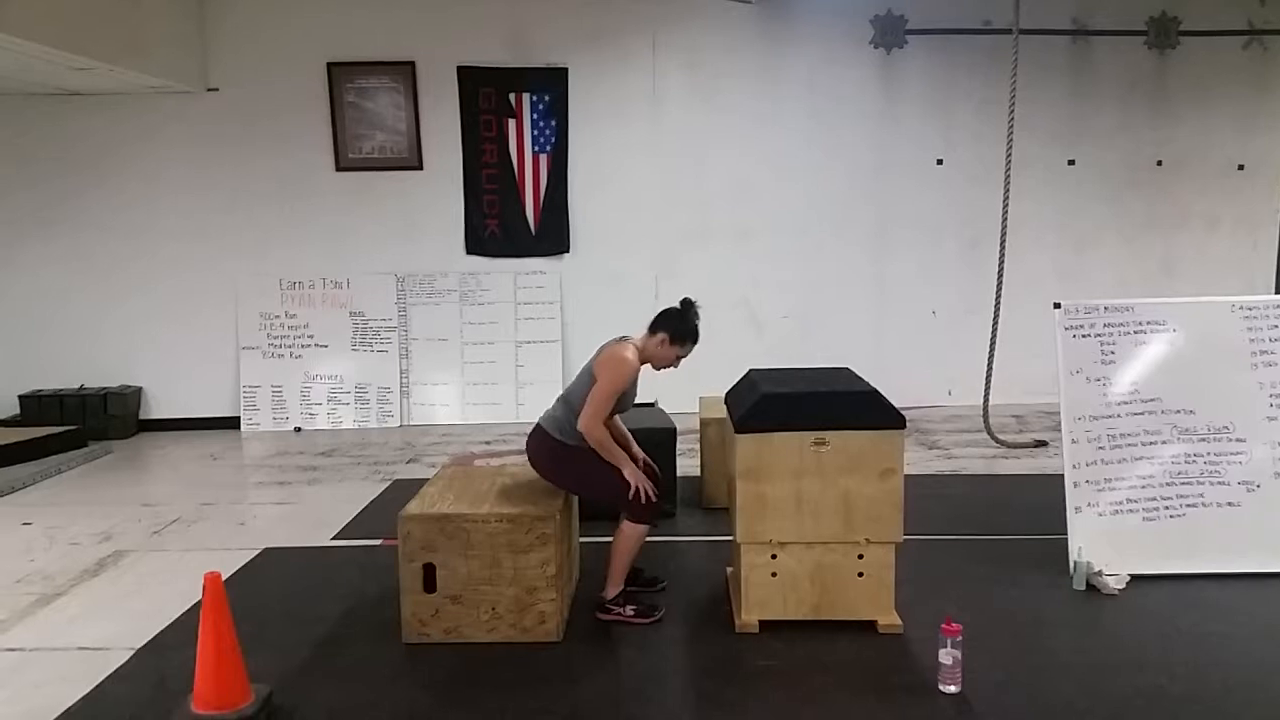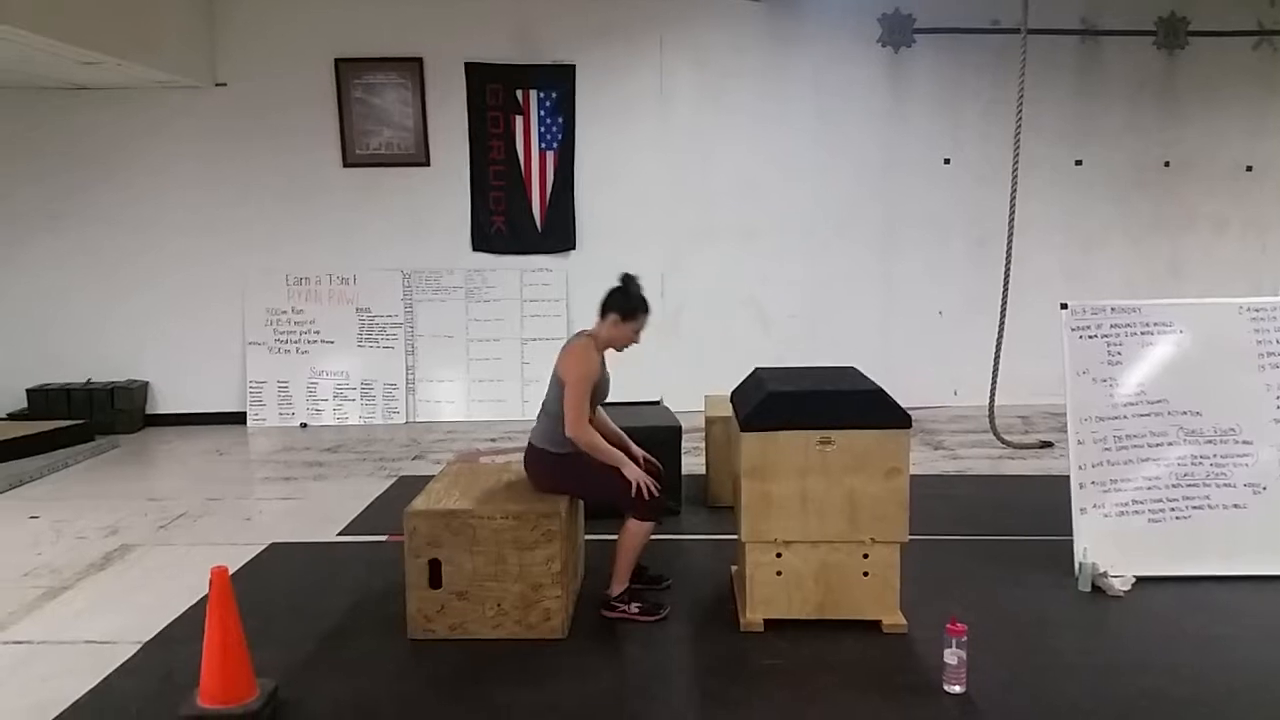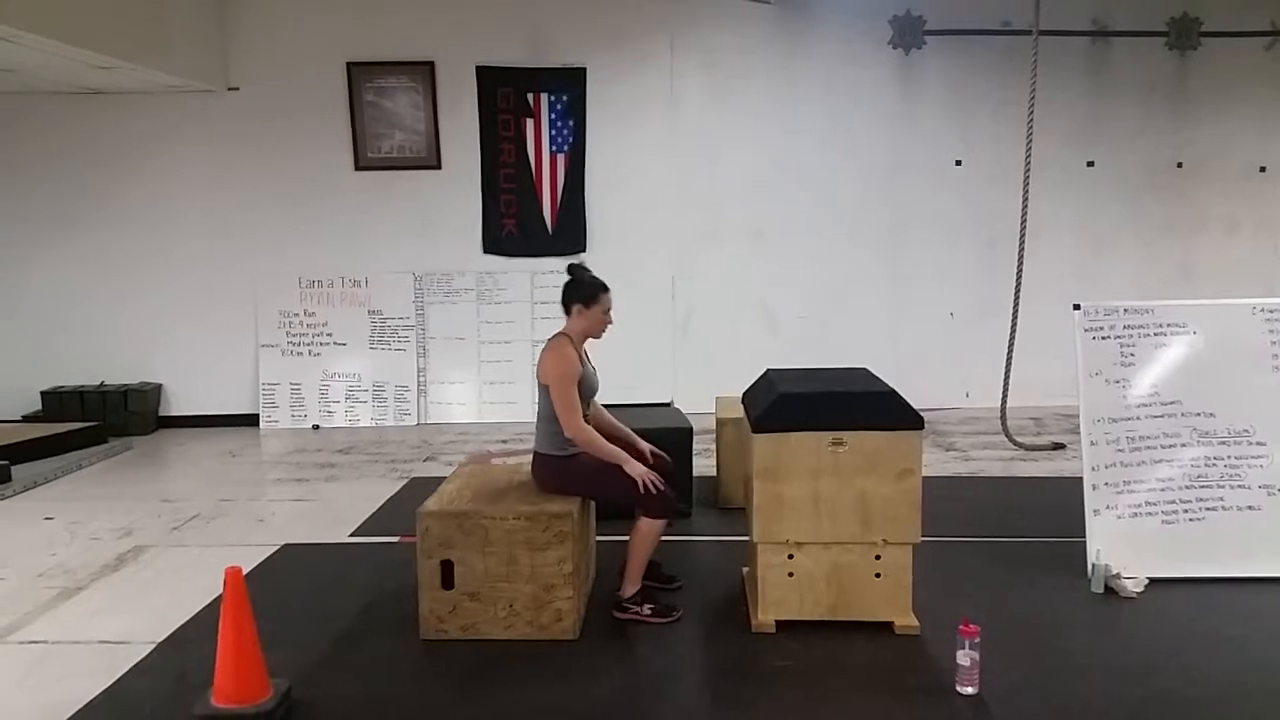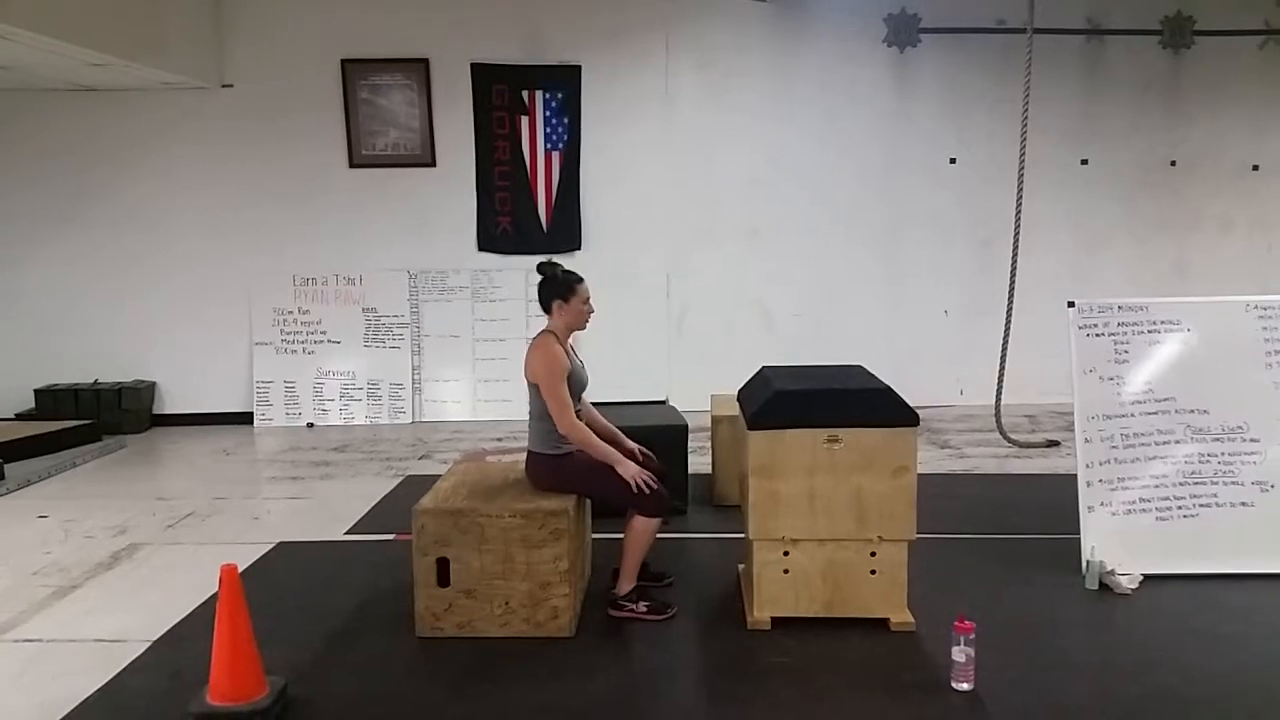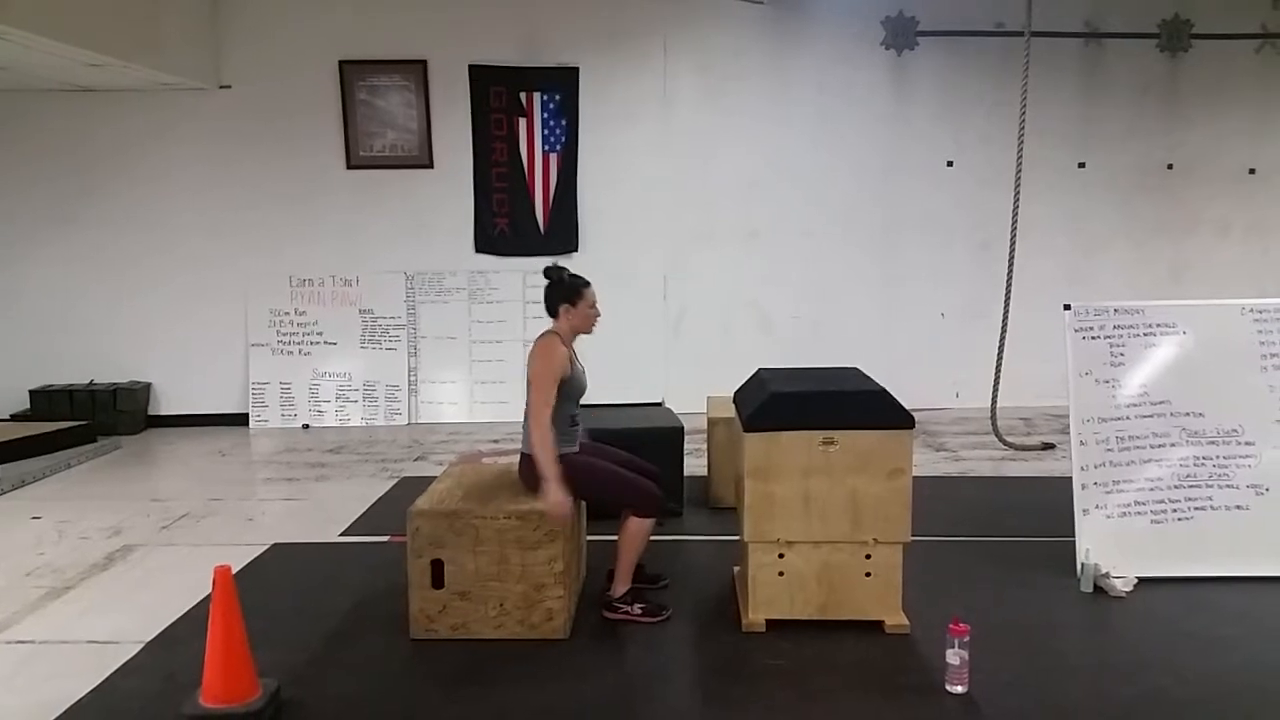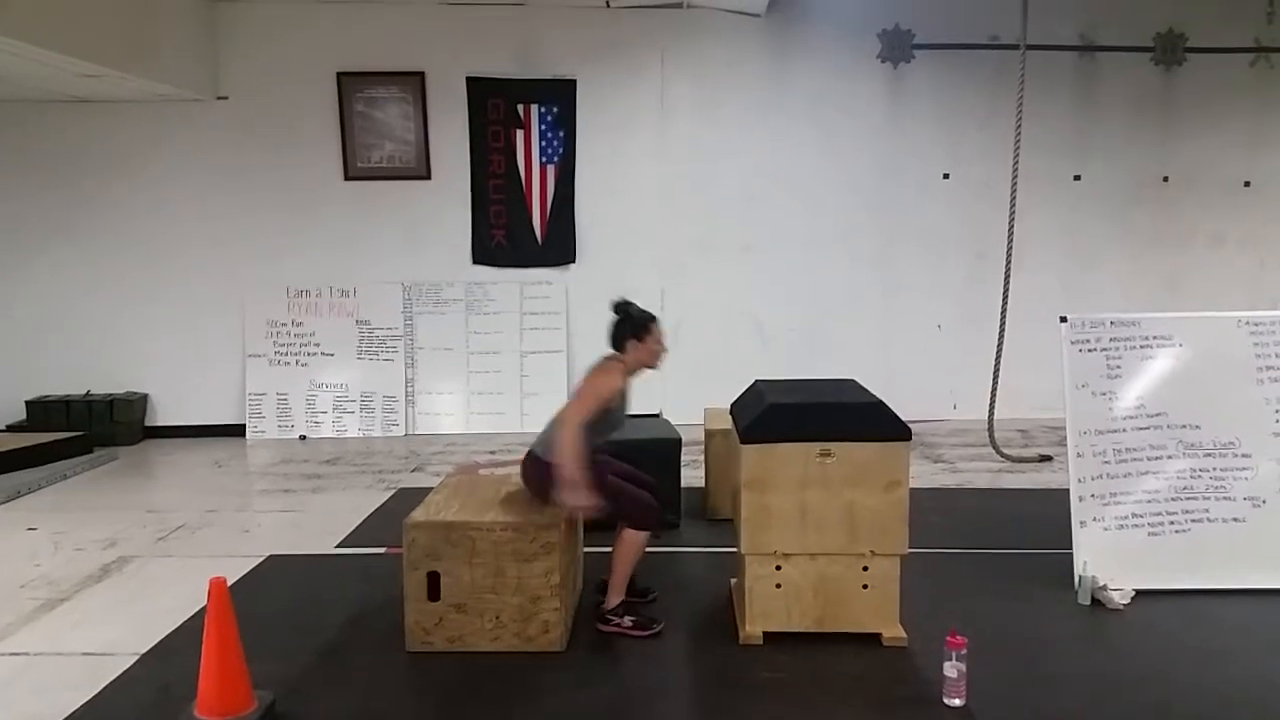
dt=0.3s
person 1, frame 1
left shoulder: (627, 349)
right shoulder: (625, 362)
right elbow: (589, 425)
left wrist: (633, 451)
right wrist: (625, 465)
left hip: (563, 441)
right hip: (553, 448)
left knee: (647, 479)
right knee: (642, 501)
left ankle: (623, 570)
right ankle: (612, 599)
person 1, frame 2
left shoulder: (591, 346)
right shoulder: (585, 355)
right elbow: (577, 429)
left wrist: (629, 447)
right wrist: (623, 463)
left hip: (562, 451)
right hip: (551, 460)
left knee: (651, 474)
right knee: (647, 499)
left ankle: (628, 567)
right ankle: (617, 597)
person 1, frame 3
left shoulder: (574, 346)
right shoulder: (561, 354)
left elbow: (590, 408)
right elbow: (574, 429)
left wrist: (635, 441)
right wrist: (626, 461)
left hip: (571, 454)
right hip: (558, 463)
left knee: (660, 469)
right knee: (659, 499)
left ankle: (641, 564)
right ankle: (629, 598)
person 1, frame 4
left shoulder: (561, 343)
right shoulder: (547, 351)
right elbow: (568, 423)
left wrist: (623, 442)
right wrist: (618, 461)
left hip: (568, 450)
right hip: (552, 461)
left knee: (653, 474)
right knee: (653, 497)
left ankle: (631, 564)
right ankle: (624, 595)
person 1, frame 5
left shoulder: (562, 345)
right shoulder: (551, 351)
right elbow: (540, 420)
left wrist: (595, 452)
right wrist: (552, 482)
left hip: (567, 450)
right hip: (550, 461)
left knee: (648, 476)
right knee: (648, 499)
left ankle: (626, 567)
right ankle: (619, 597)
person 1, frame 6
left shoulder: (616, 370)
right shoulder: (610, 379)
right elbow: (568, 425)
right wrist: (572, 486)
left hip: (560, 460)
right hip: (548, 469)
left knee: (649, 491)
right knee: (647, 512)
left ankle: (616, 583)
right ankle: (613, 609)
